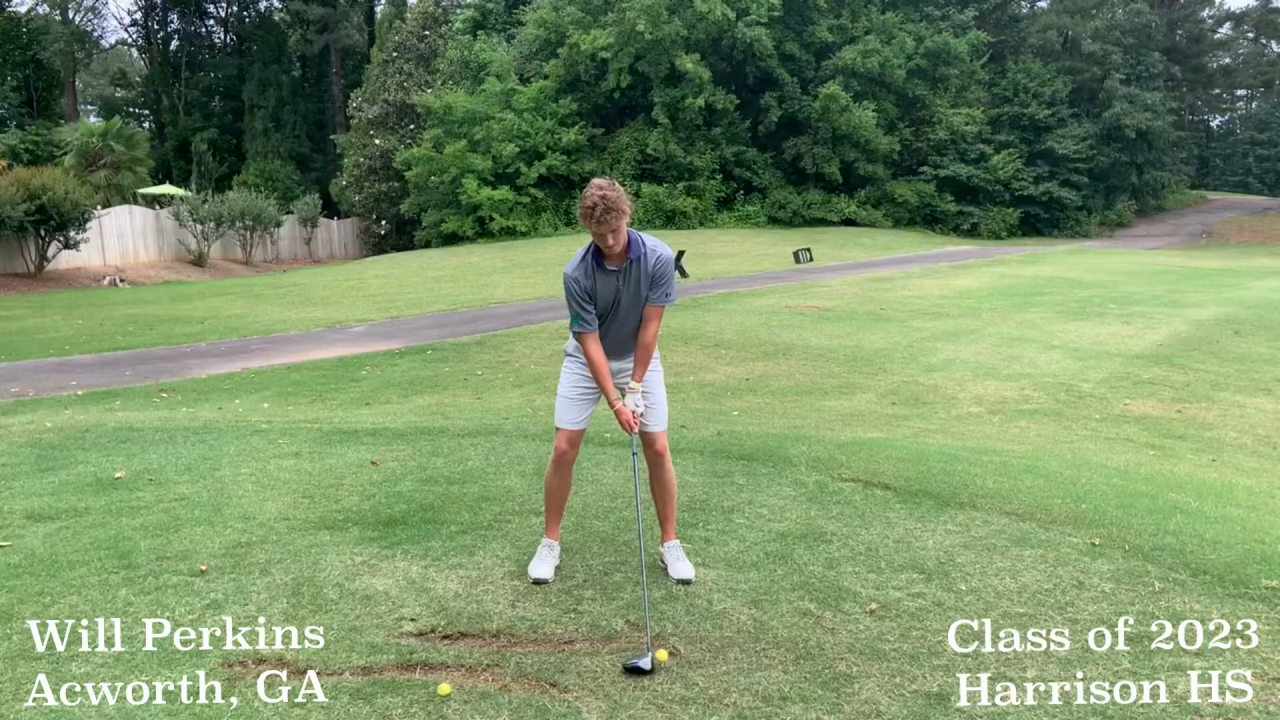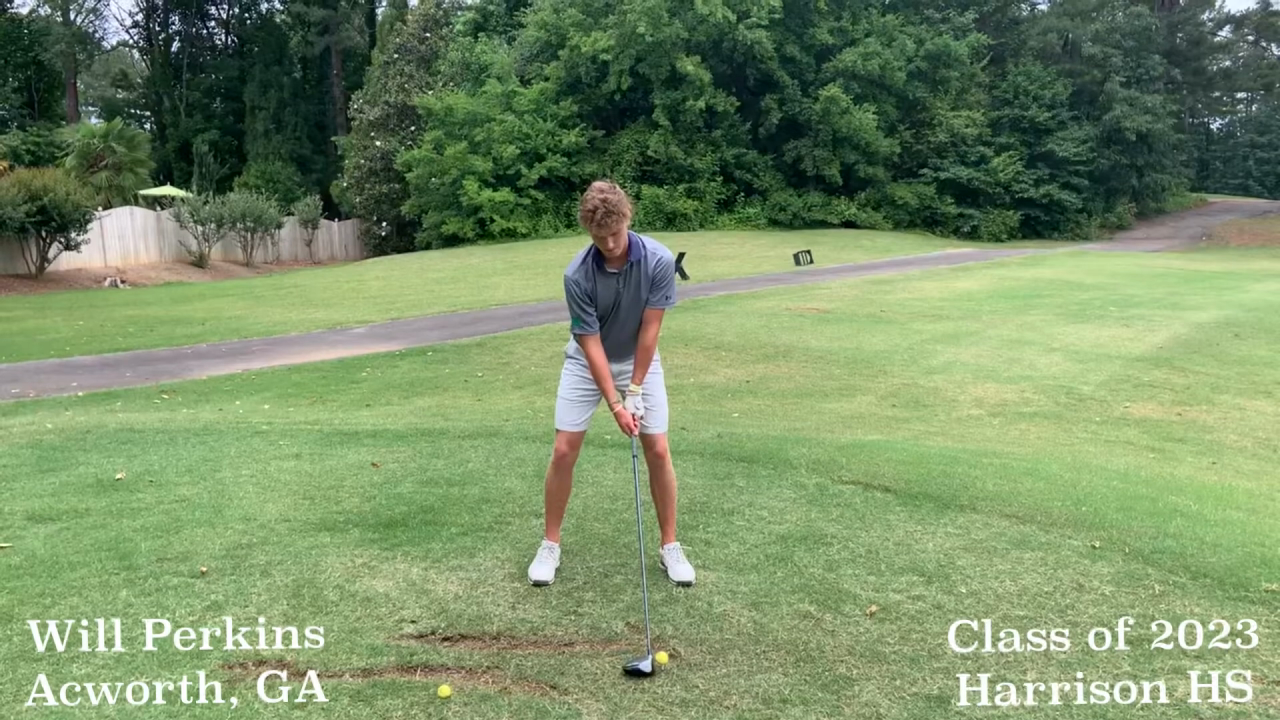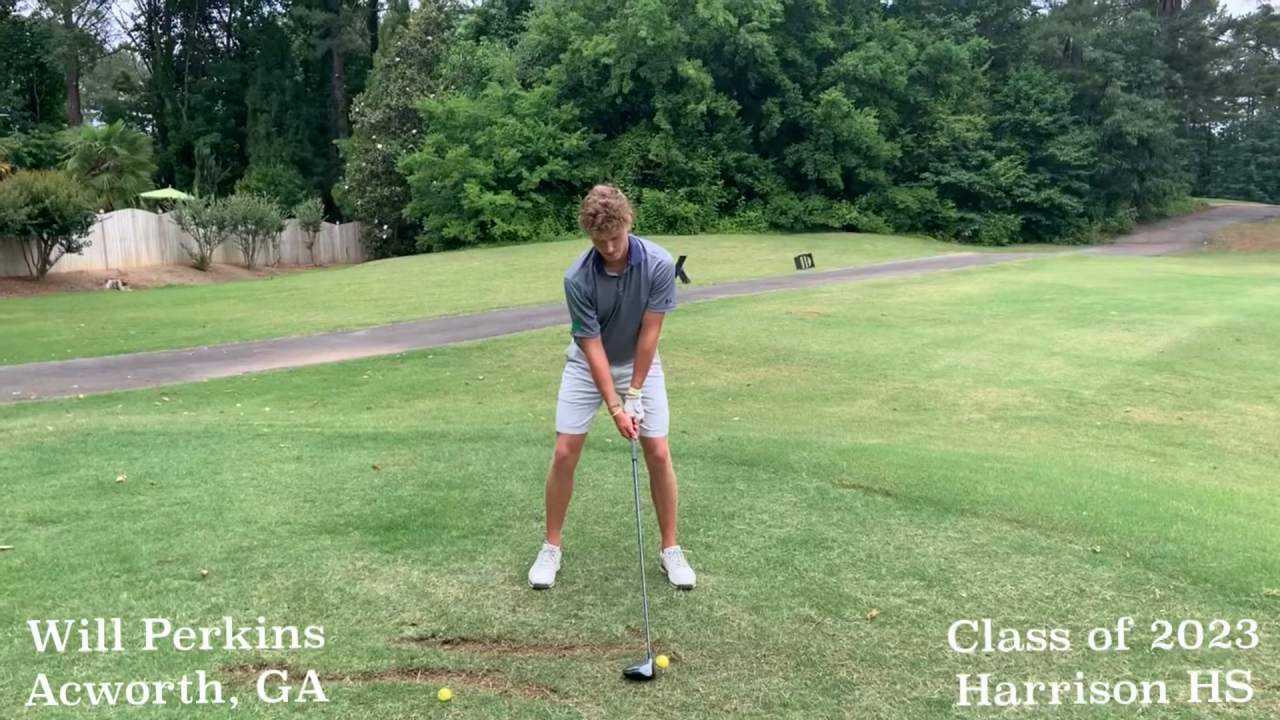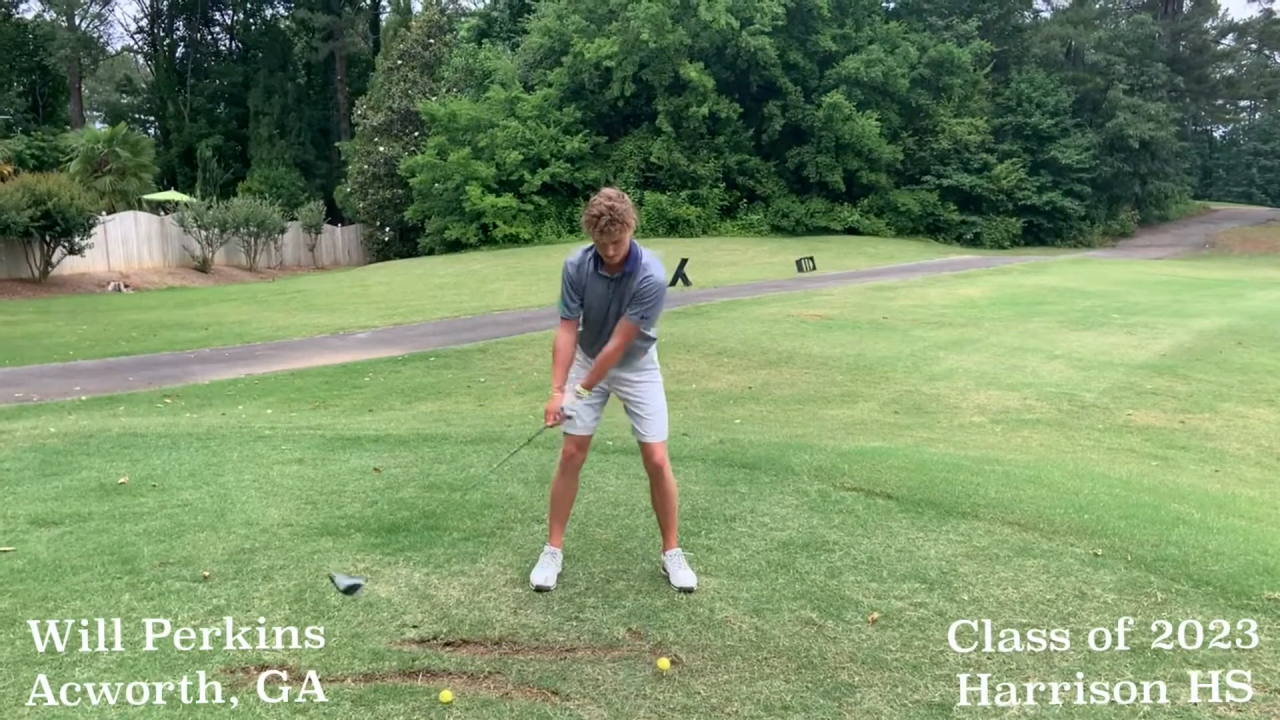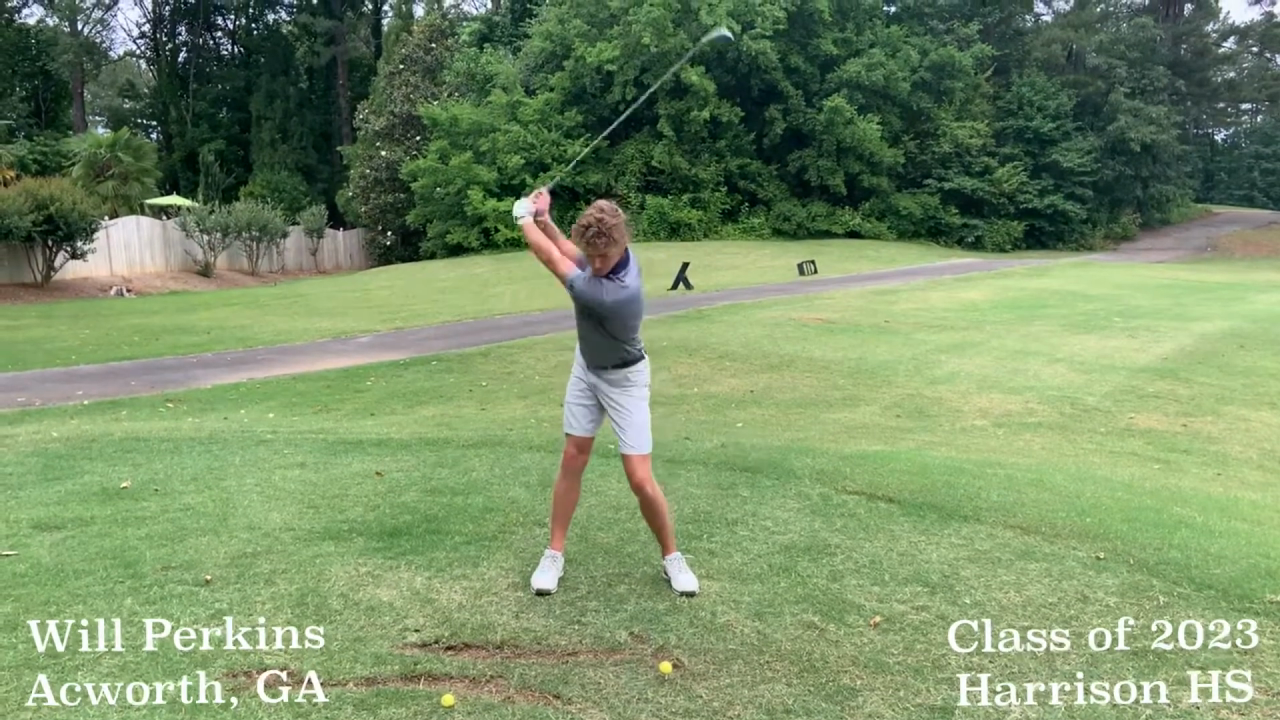
dt=0.4s
person 1, frame 1
left shoulder: (659, 257)
right shoulder: (577, 273)
left elbow: (649, 327)
right elbow: (590, 340)
left wrist: (635, 386)
right wrist: (614, 401)
left hip: (639, 359)
right hip: (586, 360)
left knee: (657, 450)
right knee: (563, 449)
left ankle: (670, 544)
right ankle: (550, 543)
person 1, frame 2
left shoulder: (659, 260)
right shoulder: (577, 275)
left elbow: (649, 329)
right elbow: (590, 342)
left wrist: (635, 390)
right wrist: (614, 403)
left hip: (639, 361)
right hip: (586, 363)
left knee: (658, 452)
right knee: (564, 451)
left ankle: (670, 546)
right ankle: (550, 545)
person 1, frame 3
left shoulder: (659, 264)
right shoulder: (577, 278)
left elbow: (649, 333)
right elbow: (592, 345)
left wrist: (634, 393)
right wrist: (614, 407)
left hip: (640, 365)
right hip: (587, 365)
left knee: (659, 456)
right knee: (564, 454)
left ankle: (670, 550)
right ankle: (551, 547)
person 1, frame 4
left shoulder: (652, 278)
right shoulder: (576, 264)
left elbow: (619, 344)
right elbow: (566, 329)
left wrist: (581, 392)
right wrist: (557, 391)
left hip: (637, 367)
right hip: (586, 363)
left knee: (657, 461)
right knee: (571, 456)
left ankle: (671, 552)
right ankle: (552, 549)
person 1, frame 5
left shoulder: (611, 295)
right shoulder: (610, 251)
left elbow: (553, 259)
right elbow: (570, 253)
left wrist: (525, 217)
right wrist: (541, 215)
left hip: (622, 379)
right hip: (587, 367)
left knee: (639, 478)
right knee: (572, 460)
left ankle: (672, 556)
right ankle: (554, 554)
